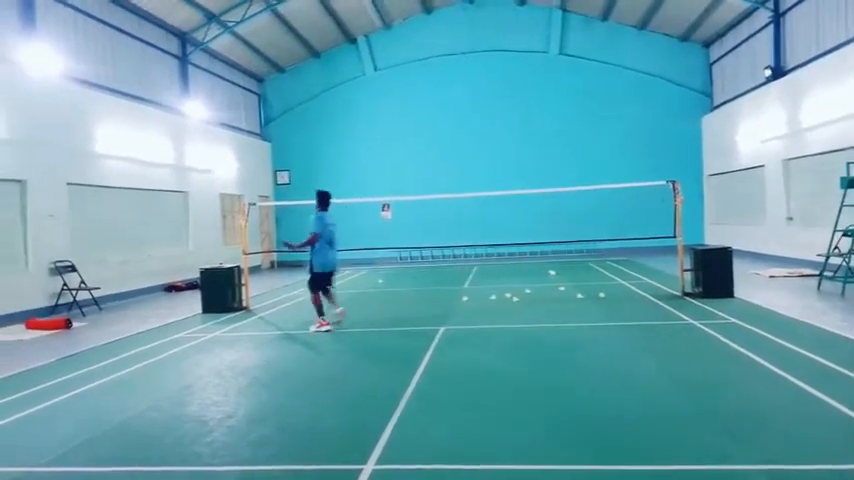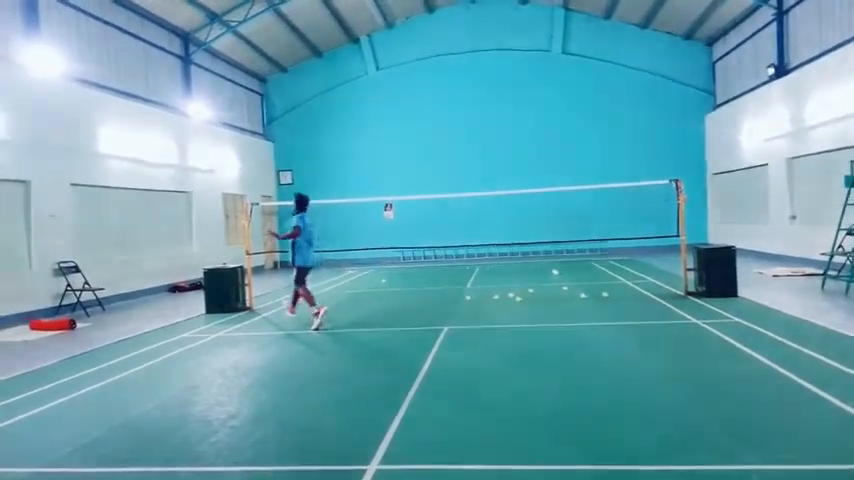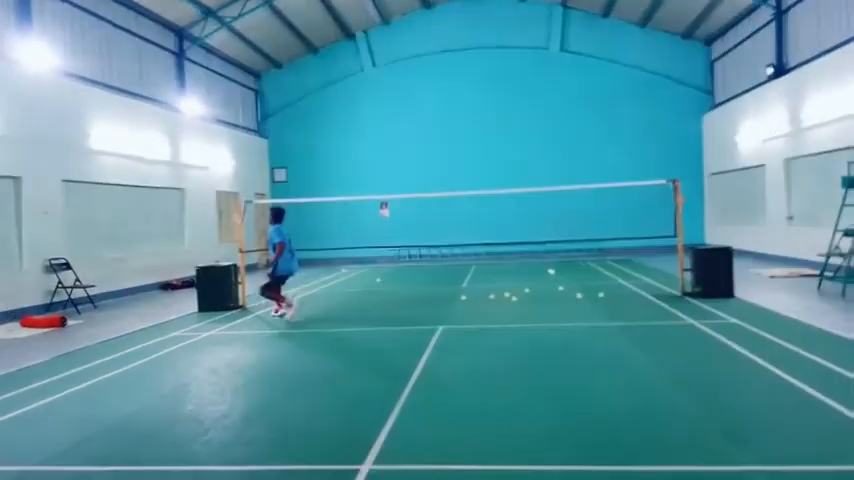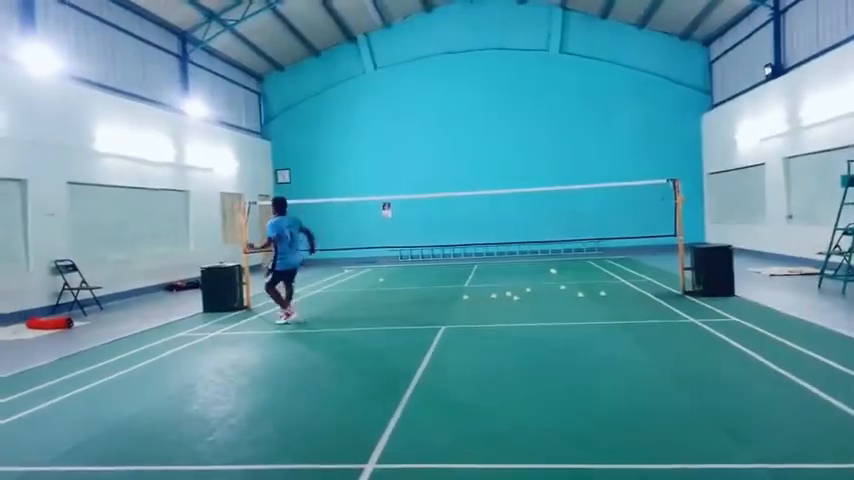
dt=0.3s
person 1, frame 1
left shoulder: (318, 218)
right shoulder: (330, 219)
left elbow: (314, 238)
left wrist: (296, 247)
left hip: (319, 263)
right hip: (330, 261)
left knee: (314, 291)
right knee: (325, 289)
left ankle: (323, 322)
right ankle: (337, 307)
person 1, frame 2
left shoulder: (298, 218)
right shoulder: (306, 218)
left elbow: (296, 232)
left wrist: (279, 236)
left hip: (301, 260)
right hip: (307, 259)
left knee: (300, 286)
right knee: (298, 283)
left ankle: (317, 309)
right ankle: (292, 307)
person 1, frame 3
left shoulder: (274, 230)
right shoulder: (281, 230)
left elbow: (280, 248)
left wrist: (272, 264)
left hip: (282, 268)
right hip: (291, 266)
left knee: (264, 290)
right knee: (275, 285)
left ankle: (288, 302)
right ankle: (279, 307)
person 1, frame 4
left shoulder: (273, 224)
right shoulder: (294, 220)
left elbow: (269, 243)
right elbow: (309, 234)
left wrist: (255, 247)
right wrist: (312, 246)
left hip: (281, 263)
right hip: (295, 260)
left knee: (269, 287)
right knee: (288, 284)
left ankle: (287, 312)
right ankle: (288, 309)
